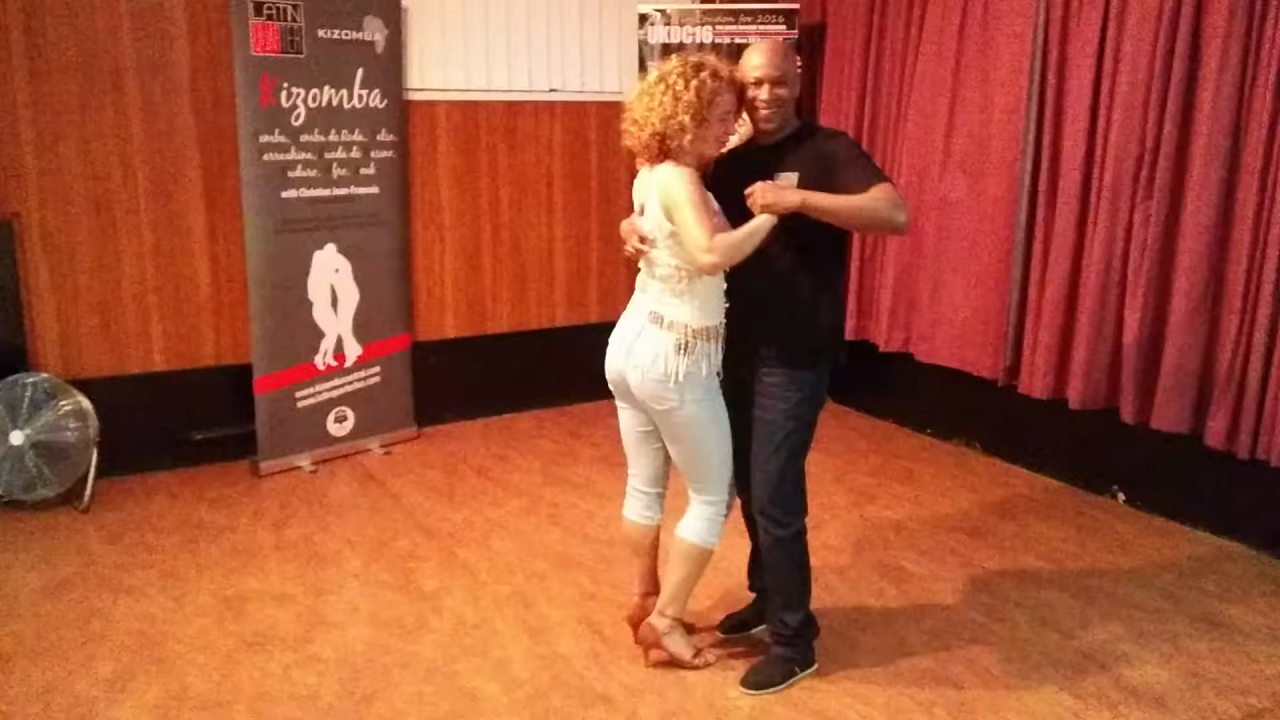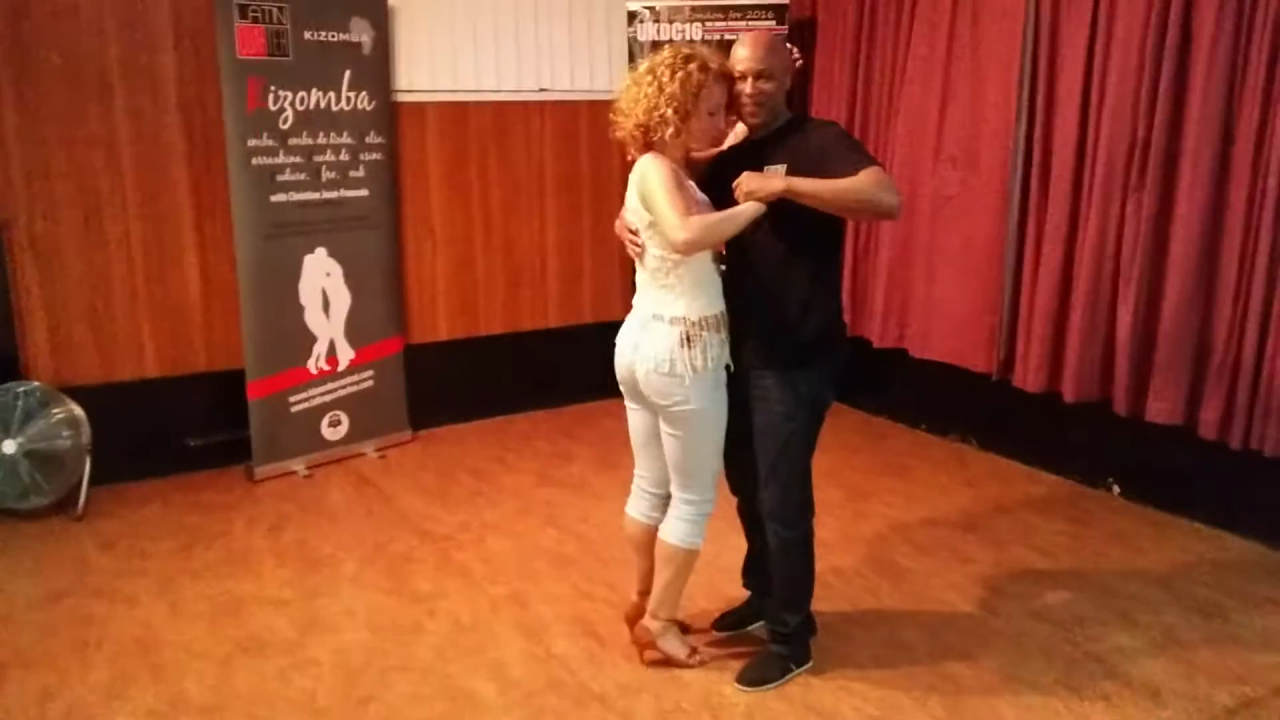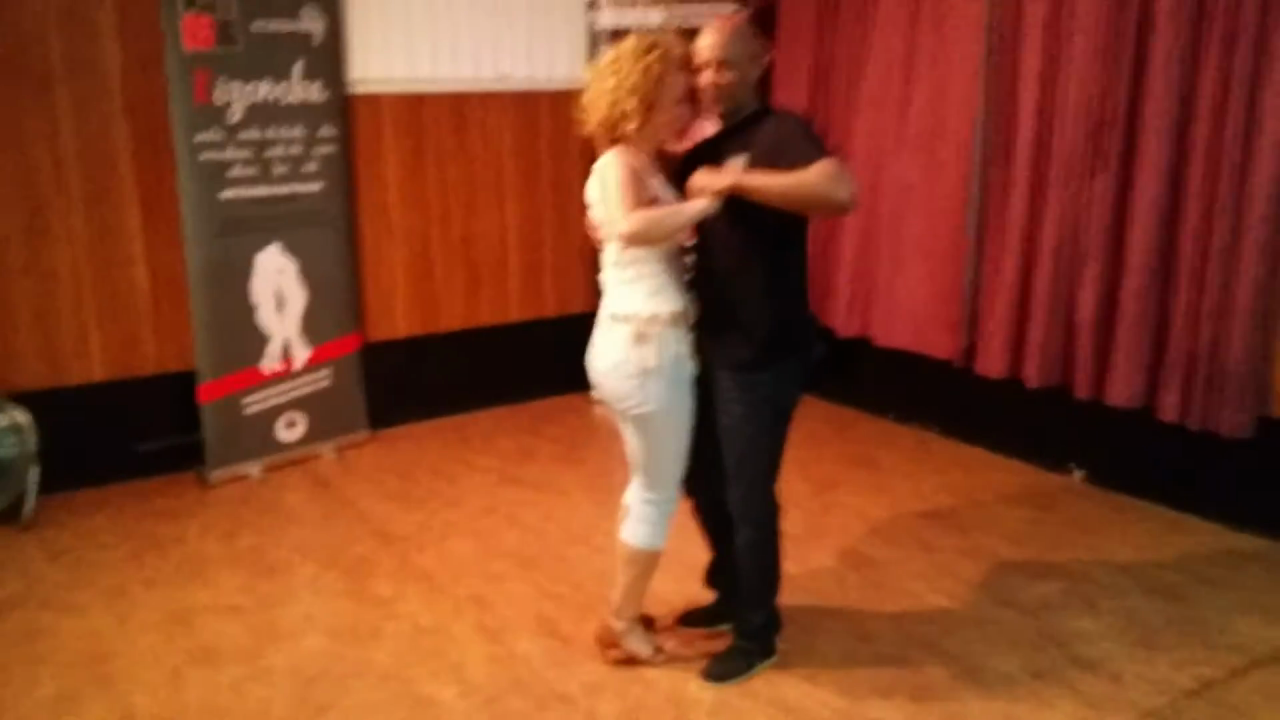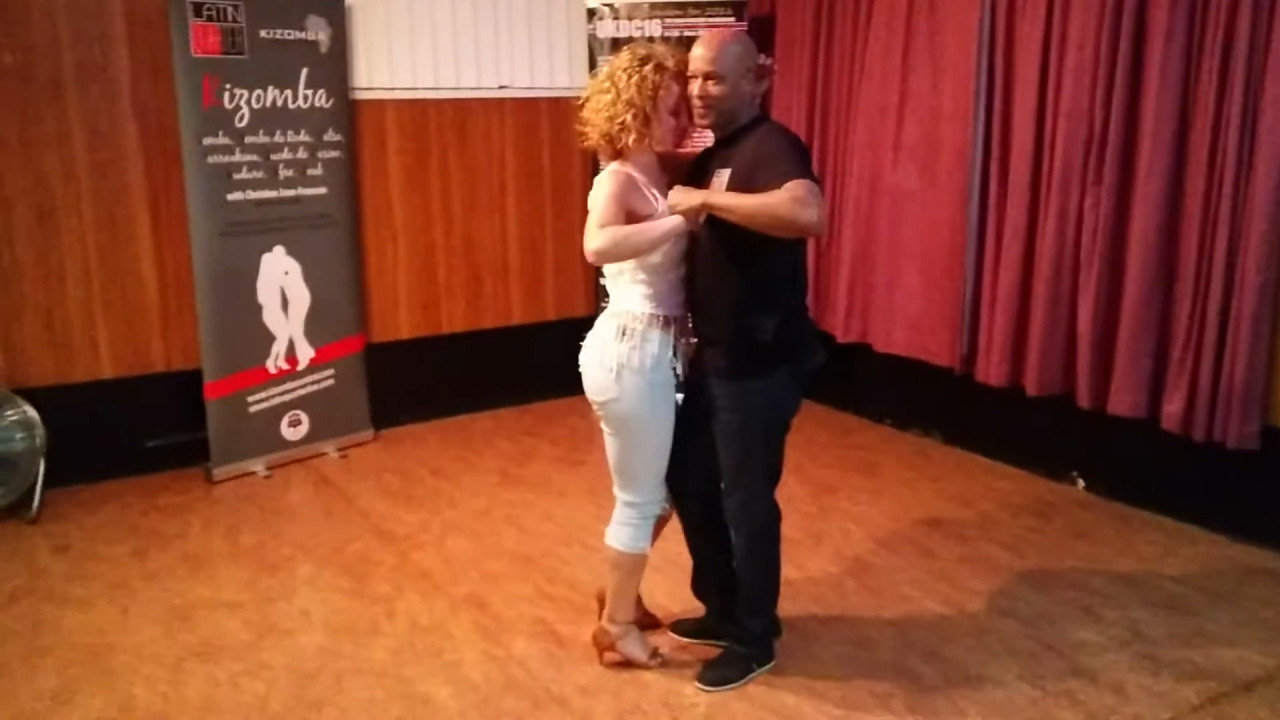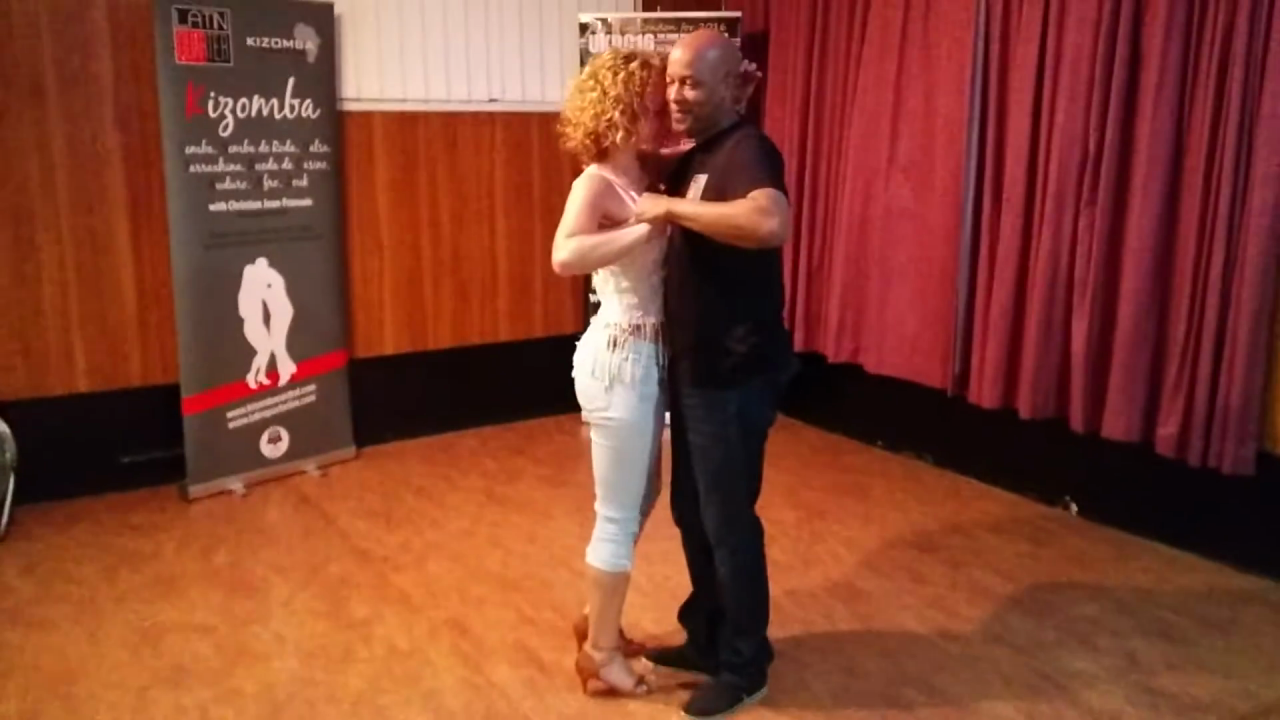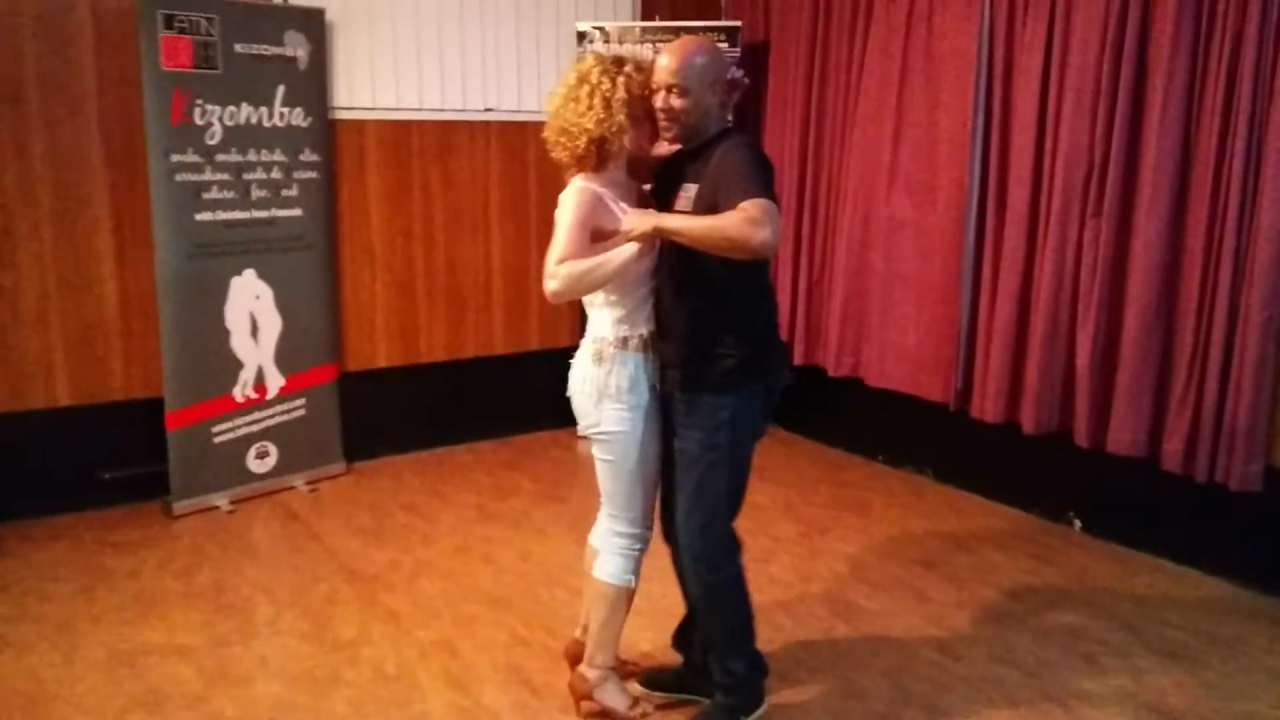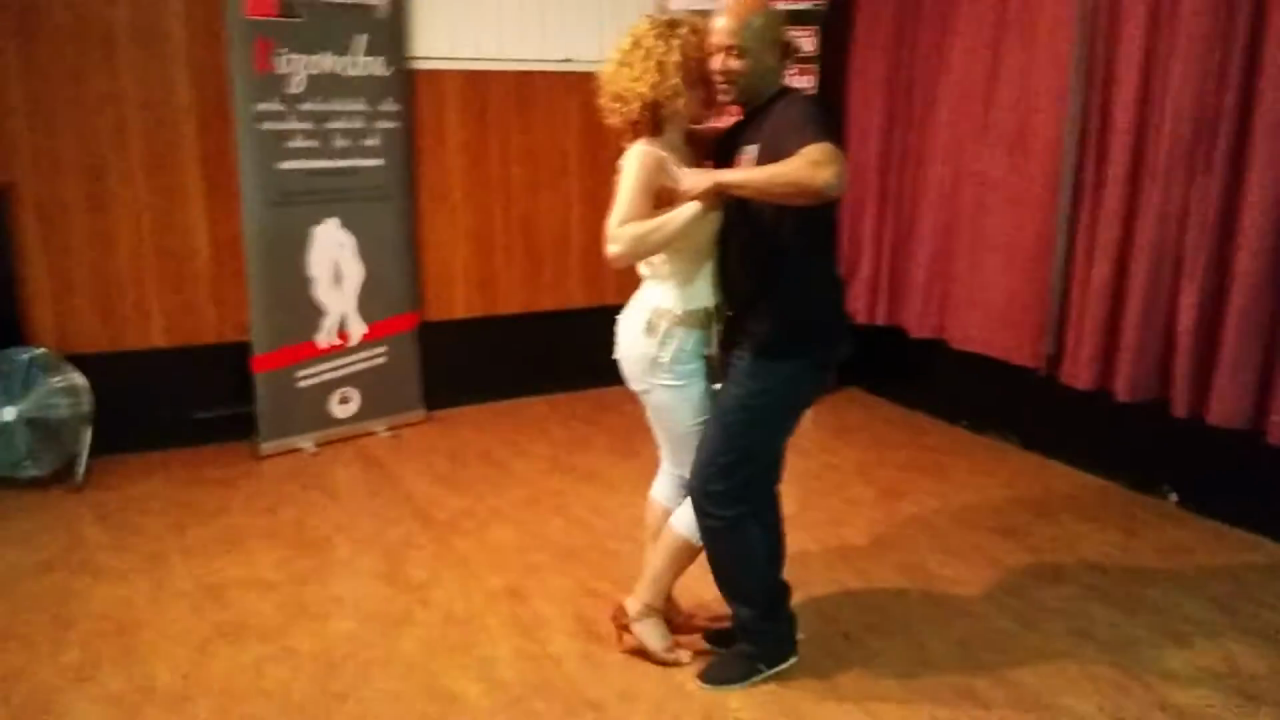
dt=0.4s
person 1, frame 1
left shoulder: (828, 151)
right shoulder: (732, 165)
left elbow: (894, 214)
left wrist: (798, 199)
right wrist: (637, 225)
left hip: (796, 356)
right hip: (741, 348)
left knee: (774, 495)
right knee: (748, 486)
left ankle: (793, 640)
right ankle: (767, 595)
person 1, frame 2
left shoulder: (819, 142)
right shoulder: (730, 161)
left elbow: (886, 198)
left wrist: (783, 186)
right wrist: (632, 222)
left hip: (798, 355)
right hip: (746, 348)
left knee: (782, 497)
right knee: (747, 483)
left ankle: (791, 638)
right ankle: (765, 593)
person 1, frame 3
left shoulder: (781, 134)
right shoulder: (705, 151)
left elbow: (838, 192)
left wrist: (736, 181)
left hip: (764, 353)
right hip: (718, 346)
left knee: (747, 495)
right knee: (704, 477)
left ankle: (756, 633)
right ankle: (734, 593)
person 1, frame 4
left shoulder: (771, 146)
right shoulder: (712, 157)
left elbow: (807, 214)
left wrist: (707, 200)
left hip: (761, 360)
right hip: (716, 353)
left knee: (746, 502)
right knee: (688, 480)
left ankle: (754, 639)
right ankle: (723, 606)
person 1, frame 5
left shoulder: (747, 151)
right shoulder: (692, 159)
left elbow: (769, 224)
left wrist: (670, 206)
left hip: (736, 372)
right hip: (695, 365)
left knee: (728, 522)
right knee: (691, 512)
right ankle: (708, 640)
person 1, frame 6
left shoulder: (735, 160)
right shoulder: (677, 167)
left elbow: (760, 234)
left wrist: (659, 222)
left hip: (729, 380)
right hip: (686, 375)
left knee: (701, 535)
right knee: (682, 527)
right ankle: (702, 660)
person 1, frame 7
left shoulder: (793, 117)
right shoulder: (740, 135)
left elbow: (826, 175)
right elbow: (726, 223)
left wrist: (719, 179)
left hip: (788, 339)
right hip: (757, 333)
left knee: (716, 483)
right knee: (748, 483)
left ankle: (758, 635)
right ankle: (767, 624)
person 2, frame 1
left shoulder: (652, 174)
right shoulder: (678, 180)
right elbow: (711, 255)
right wrist: (772, 213)
left hip: (630, 343)
right hip: (676, 359)
left knee: (645, 485)
right knee: (714, 496)
left ankle: (645, 602)
right ankle: (666, 619)
person 2, frame 2
left shoulder: (662, 169)
right shoulder: (657, 170)
left elbow: (733, 144)
right elbow: (687, 237)
right wrist: (756, 203)
left hip: (639, 342)
right hip: (683, 351)
left knee: (650, 483)
right knee: (695, 498)
left ankle: (644, 603)
right ankle: (659, 622)
person 2, frame 3
left shoulder: (641, 164)
right shoulder: (618, 169)
right elbow: (630, 229)
right wrist: (707, 201)
left hip: (626, 340)
right hip: (643, 349)
left knee: (648, 481)
right knee: (658, 496)
left ankle: (622, 604)
right ankle: (622, 626)
person 2, frame 4
left shoulder: (659, 174)
right shoulder: (618, 181)
right elbow: (599, 245)
right wrist: (683, 217)
left hip: (653, 348)
right hip: (629, 351)
left knee: (664, 485)
right knee: (639, 499)
left ankle: (621, 594)
right ankle: (616, 625)
person 2, frame 5
left shoulder: (642, 178)
right shoulder: (596, 184)
right elbow: (565, 256)
right wrist: (648, 226)
left hip: (646, 354)
right hip: (620, 356)
left knee: (638, 500)
right knee: (620, 513)
left ankle: (596, 619)
right ankle: (600, 651)
person 2, frame 6
left shoulder: (630, 186)
right shoulder: (585, 196)
right elbow: (556, 282)
right wrist: (638, 243)
left hip: (636, 365)
right hip: (614, 369)
left knee: (619, 515)
right knee: (629, 527)
left ankle: (588, 638)
person 2, frame 7
left shoulder: (685, 151)
right shoulder: (646, 159)
right elbow: (618, 246)
right wrist: (701, 203)
left hip: (676, 331)
right hip: (664, 337)
left knee: (679, 472)
left ankle: (654, 593)
right ankle: (641, 604)
